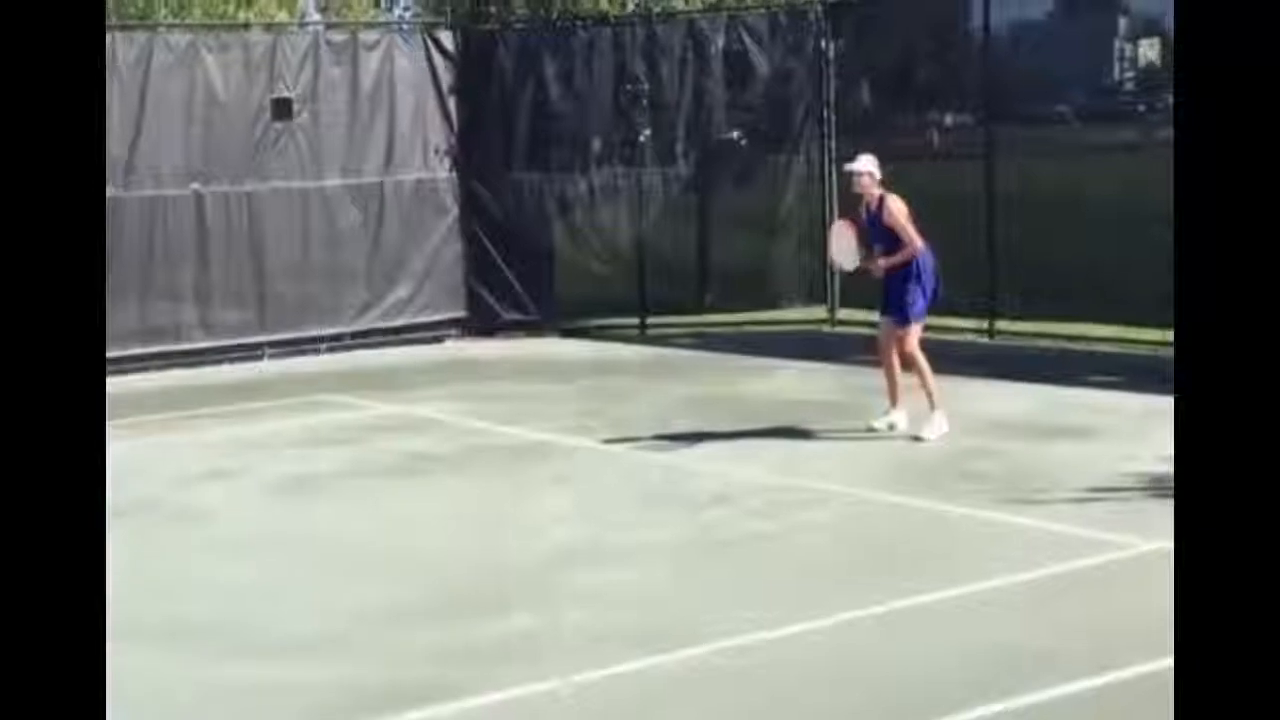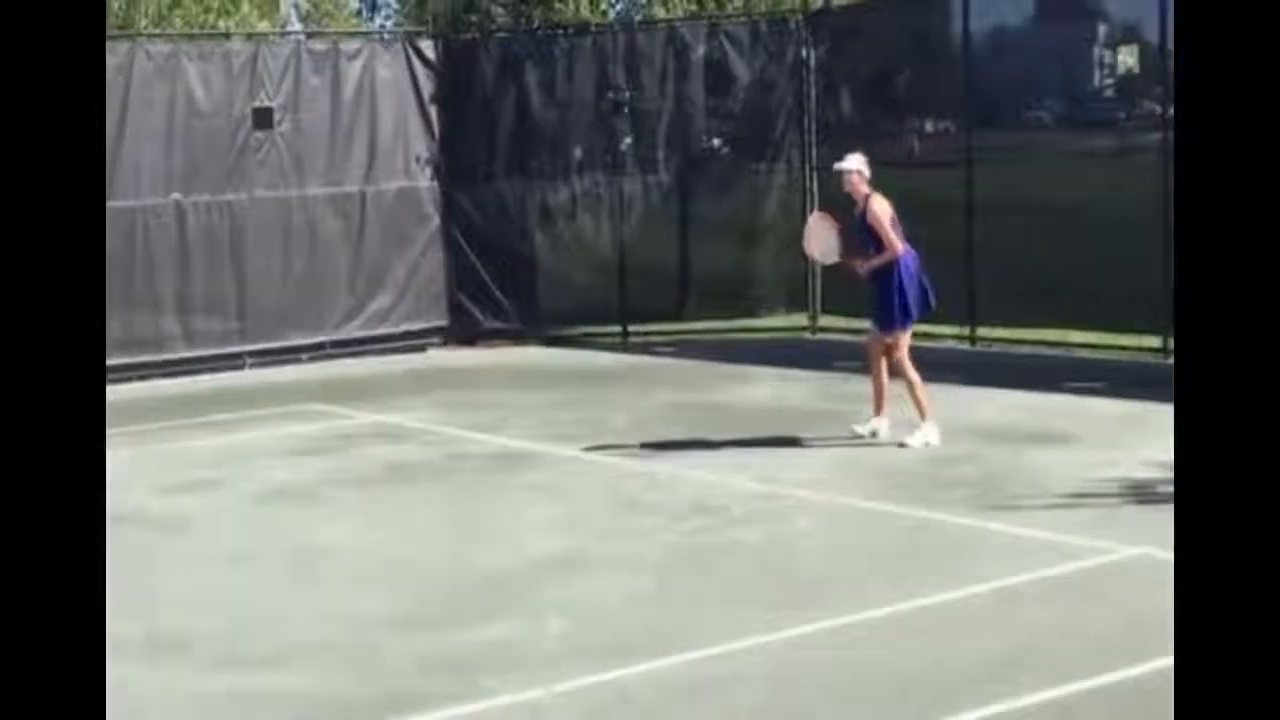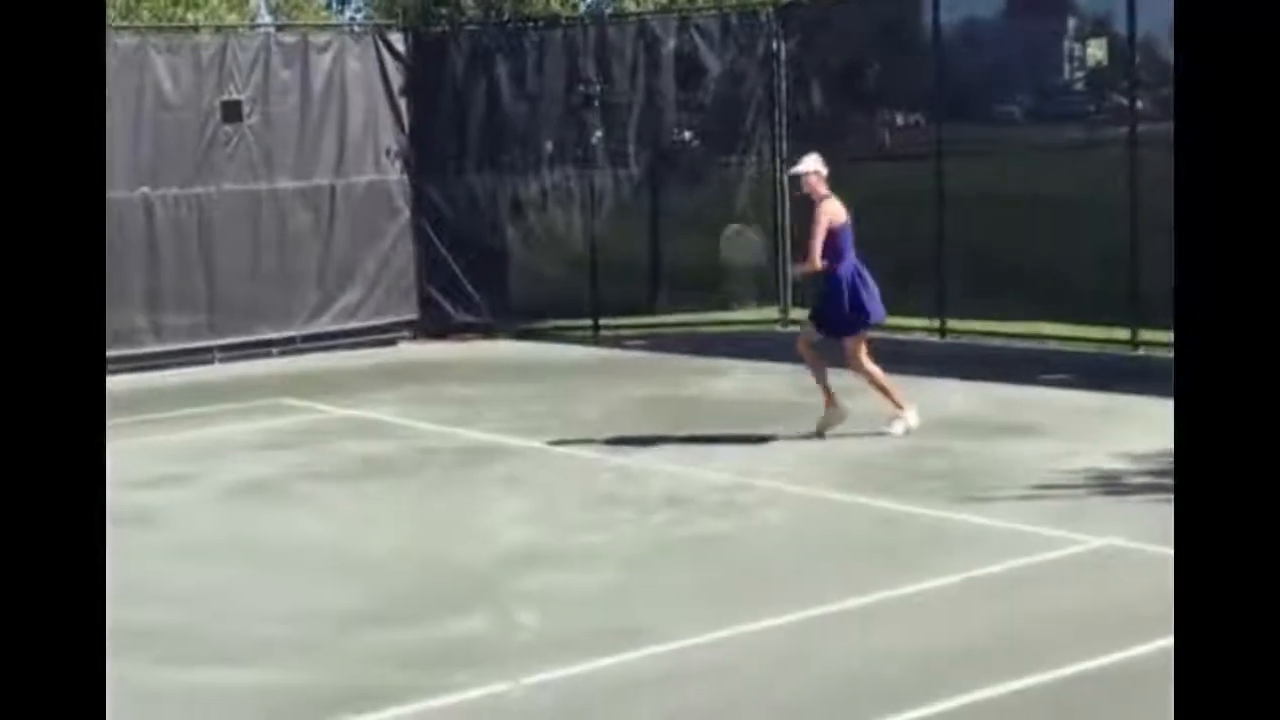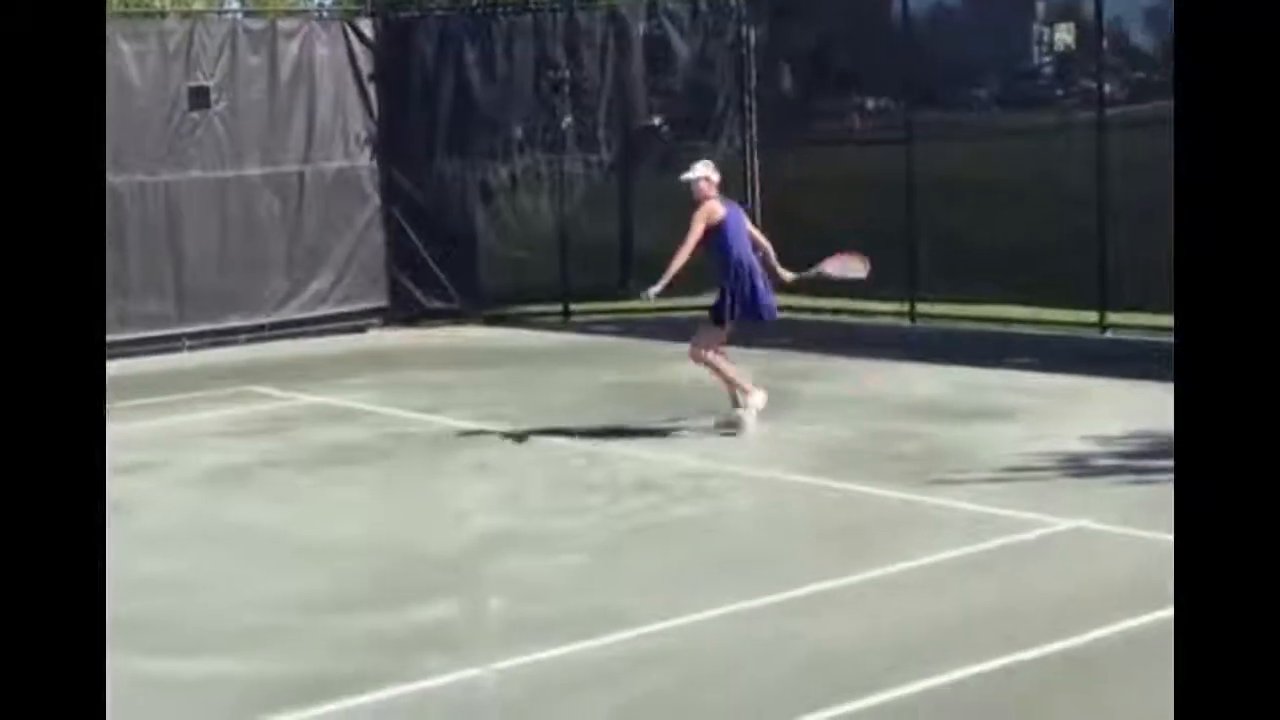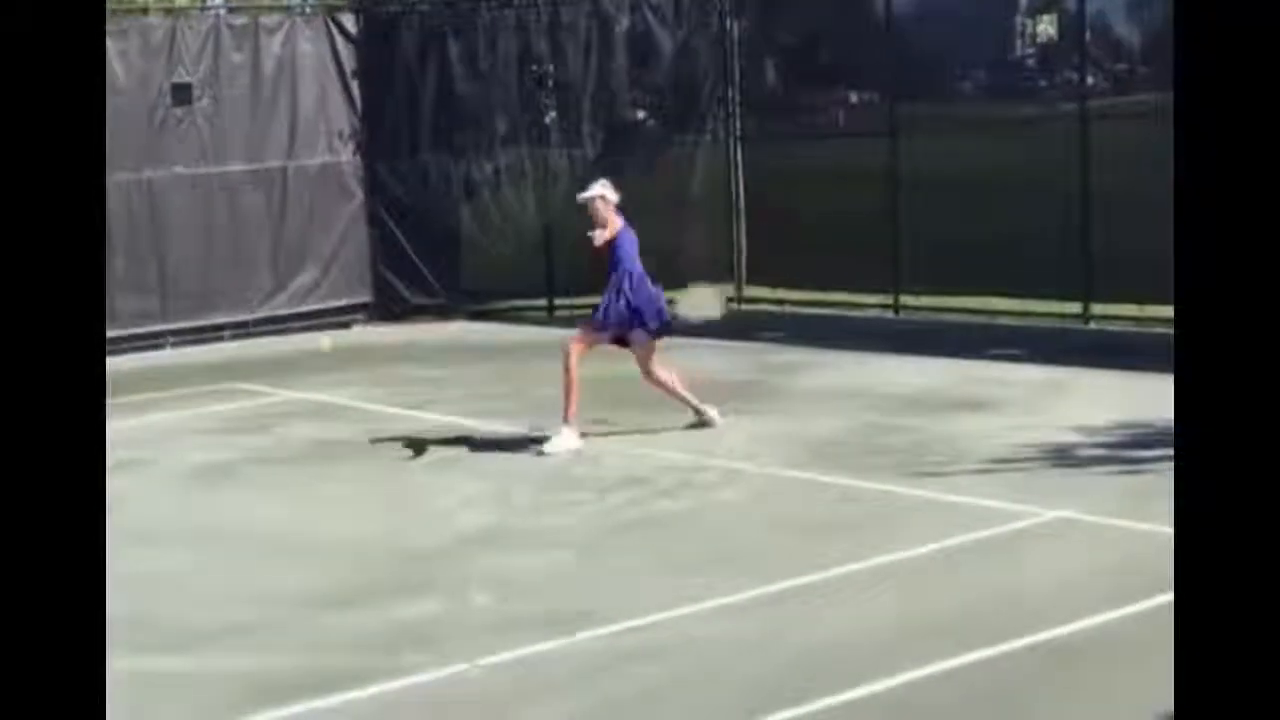
dt=0.4s
person 1, frame 1
left shoulder: (890, 205)
right shoulder: (864, 209)
left elbow: (916, 246)
left wrist: (885, 263)
right wrist: (874, 263)
left hip: (915, 275)
right hip: (895, 278)
left knee: (909, 347)
right knee: (885, 344)
left ankle: (938, 416)
right ankle: (896, 412)
person 1, frame 2
left shoulder: (874, 205)
right shoulder: (860, 207)
left elbow: (896, 248)
left wrist: (867, 265)
right wrist: (860, 261)
left hip: (900, 280)
right hip: (888, 282)
left knee: (898, 357)
right knee: (874, 349)
left ankle: (928, 427)
right ankle: (879, 418)
person 1, frame 3
left shoulder: (825, 210)
right shoulder: (830, 205)
left elbow: (814, 263)
left wrist: (799, 268)
right wrist: (810, 265)
left hip: (846, 289)
right hip: (836, 289)
left knee: (858, 362)
right knee: (804, 342)
left ankle: (905, 412)
right ankle: (832, 406)
person 1, frame 4
left shoulder: (708, 208)
right shoulder: (733, 208)
left elbow: (685, 250)
right elbow: (762, 242)
left wrist: (660, 284)
right wrist: (779, 271)
left hip: (739, 283)
right hip: (743, 283)
left knee: (699, 351)
right knee: (709, 349)
left ankle: (751, 393)
right ankle: (741, 408)
person 1, frame 5
left shoulder: (608, 217)
right shoulder: (624, 233)
left elbow: (609, 228)
left wrist: (602, 234)
left hip: (624, 293)
right hip: (642, 301)
left knee: (571, 350)
right knee: (650, 368)
left ankle: (568, 431)
right ankle: (702, 410)
